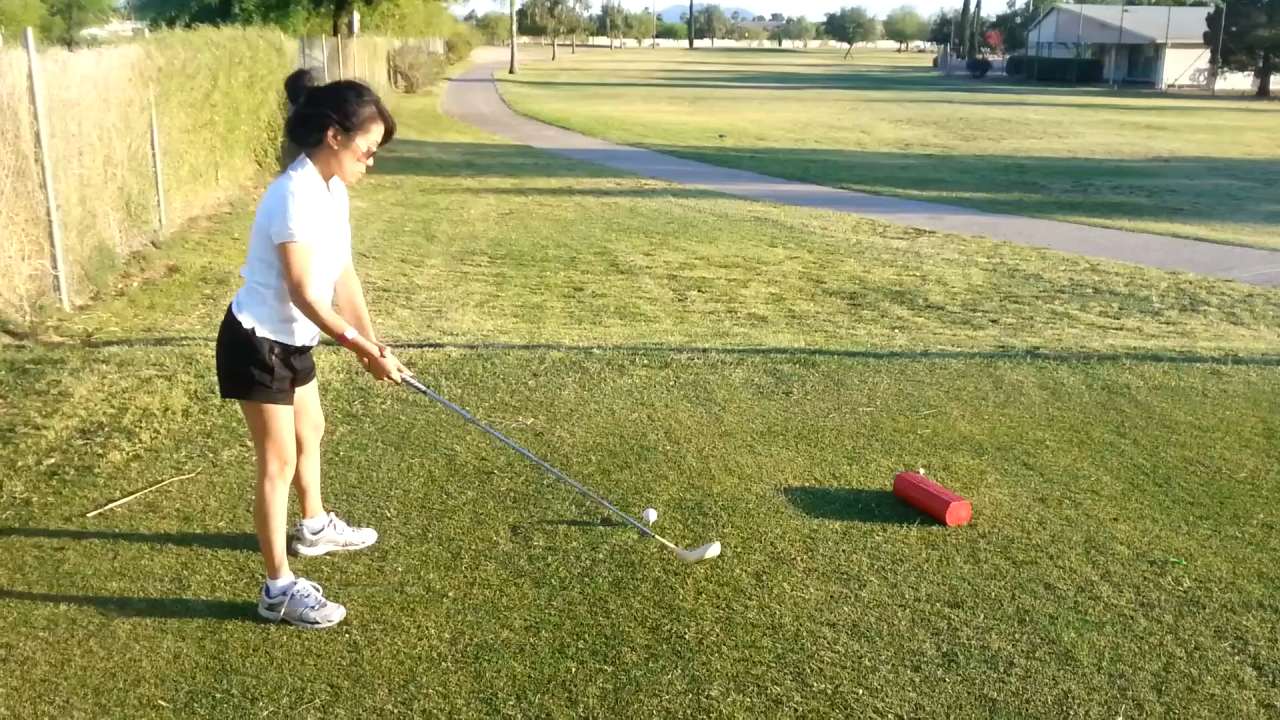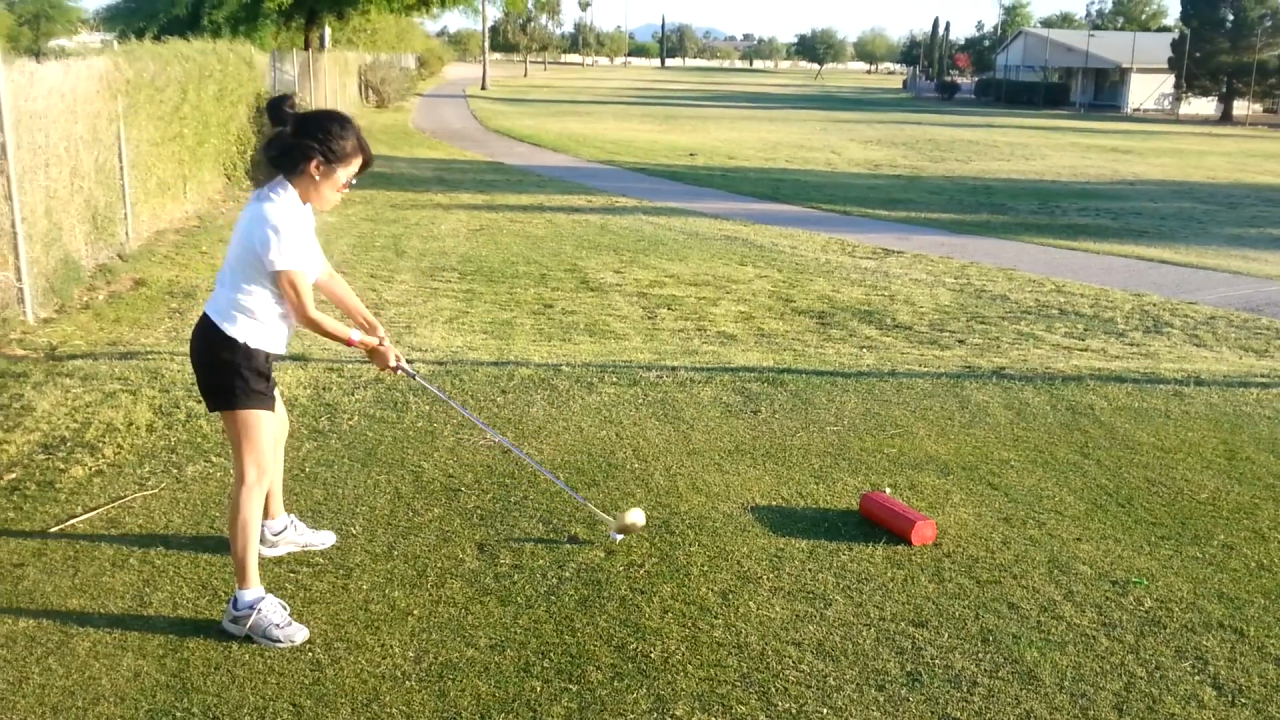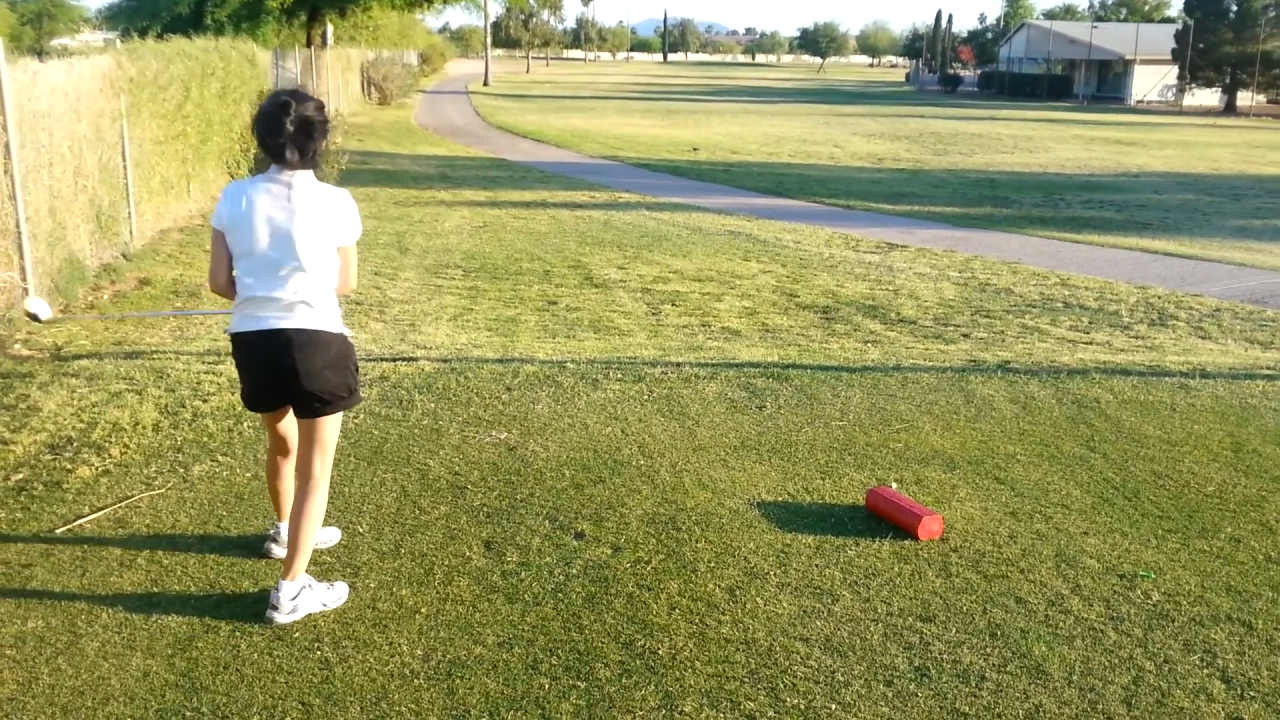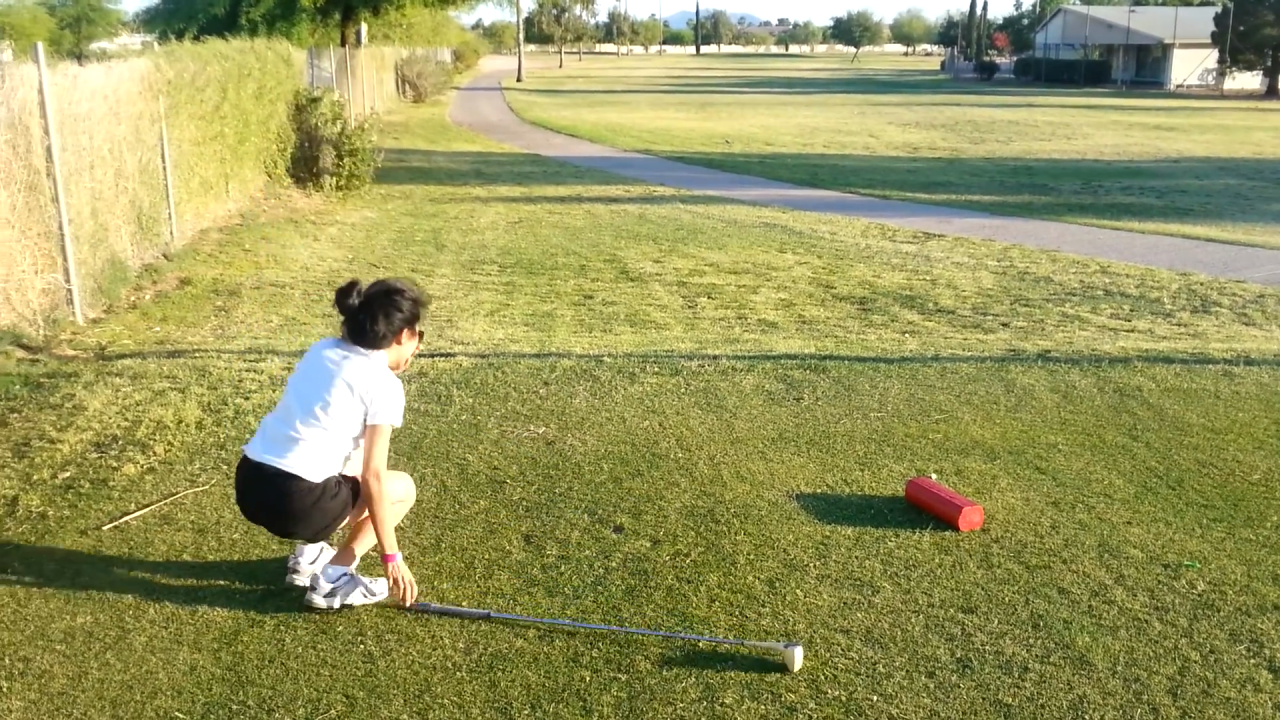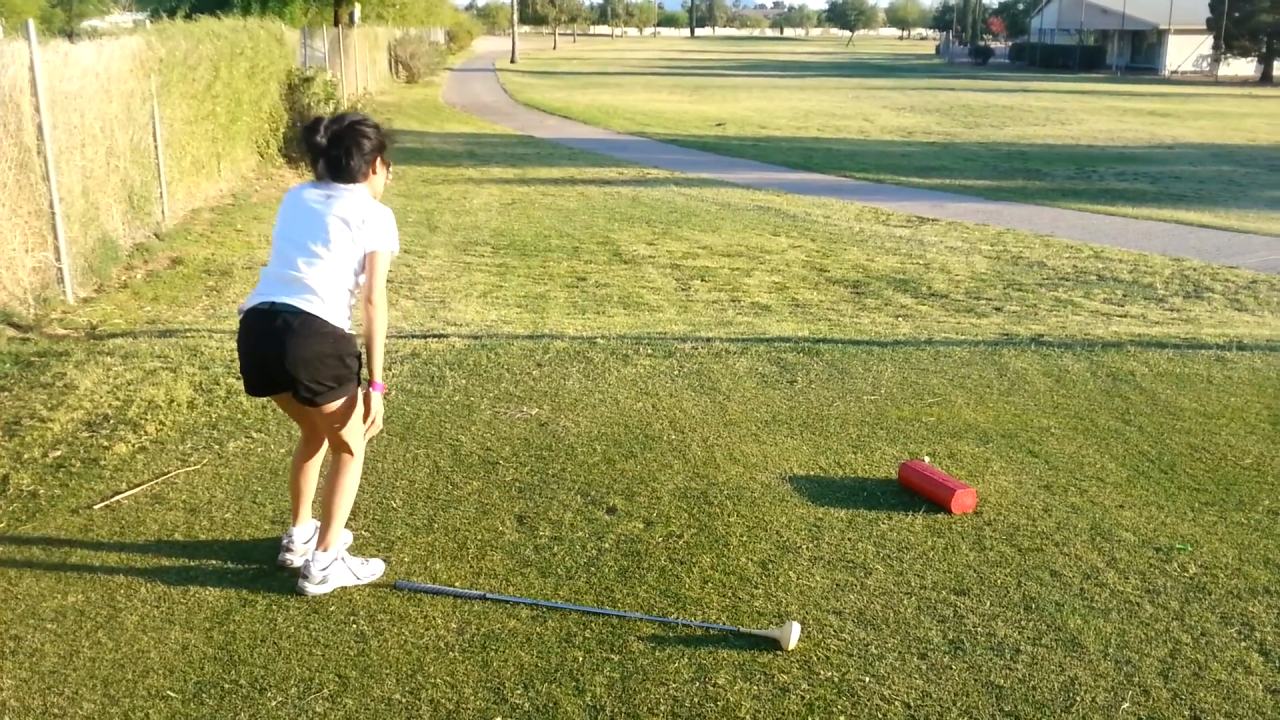
dt=1s
person 1, frame 1
left shoulder: (330, 189)
right shoulder: (297, 196)
left elbow: (342, 273)
right elbow: (305, 296)
left wrist: (370, 336)
right wrist: (363, 349)
left hip: (288, 340)
right hip: (257, 342)
left knee: (310, 433)
right knee: (278, 460)
left ankle: (314, 526)
right ankle: (279, 588)
person 1, frame 2
left shoulder: (292, 203)
right shoulder: (282, 222)
left elbow: (324, 276)
right elbow: (305, 314)
left wrist: (371, 323)
right wrist: (367, 346)
left hip: (242, 344)
right hip: (233, 349)
left knee: (275, 436)
right knee: (255, 469)
left ankle: (275, 527)
right ankle: (248, 602)
person 1, frame 3
left shoulder: (234, 199)
right shoulder: (337, 203)
left elbow: (221, 283)
right elbow: (346, 284)
left hip: (254, 343)
right hip: (318, 343)
left knee: (283, 443)
right knee: (315, 467)
left ankle: (286, 531)
right ankle: (290, 590)
person 1, frame 4
left shoulder: (321, 351)
right shoulder: (384, 384)
right elbow: (373, 476)
right wrist: (392, 558)
left hip: (251, 482)
right hip: (294, 498)
left knee: (355, 461)
right knee: (400, 489)
left ankle: (308, 555)
right ankle: (334, 577)
person 1, frame 5
left shoulder: (296, 198)
right shoulder: (375, 215)
right elbow: (373, 302)
right wrist: (373, 384)
left hip: (256, 329)
right hip: (313, 335)
left knee: (317, 430)
right knee: (350, 445)
left ankle: (299, 537)
right ankle: (323, 563)
